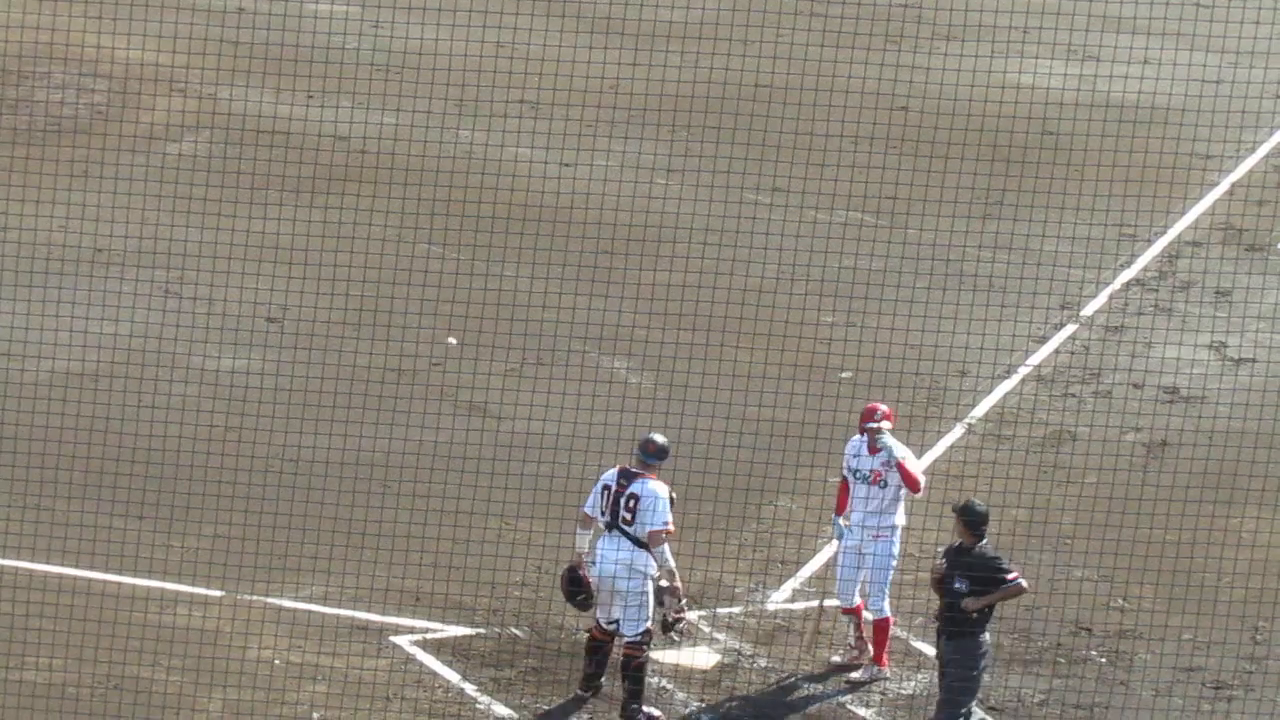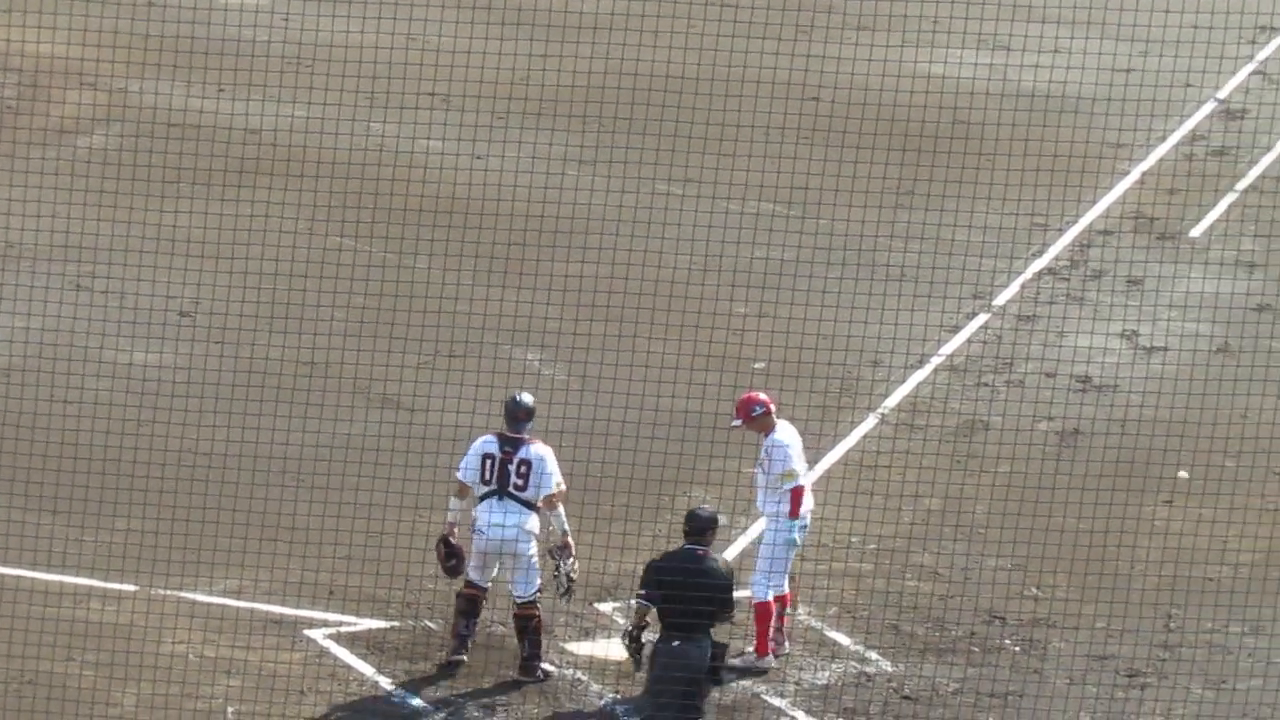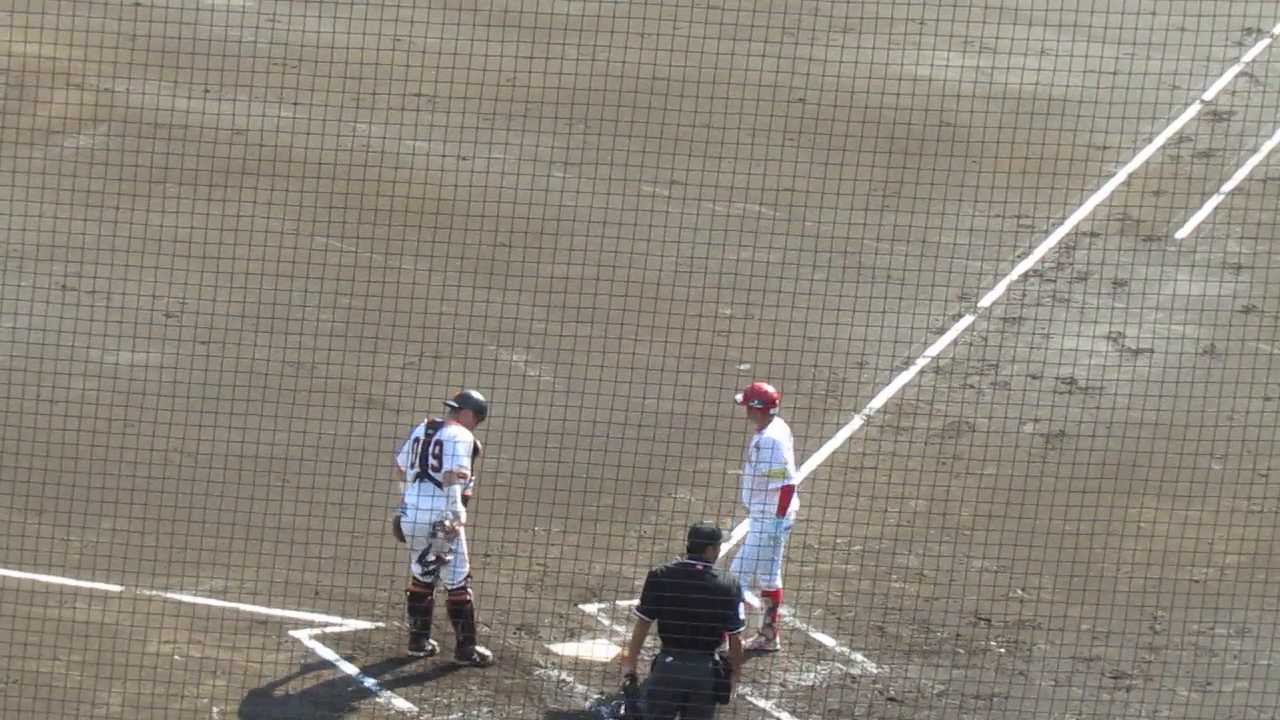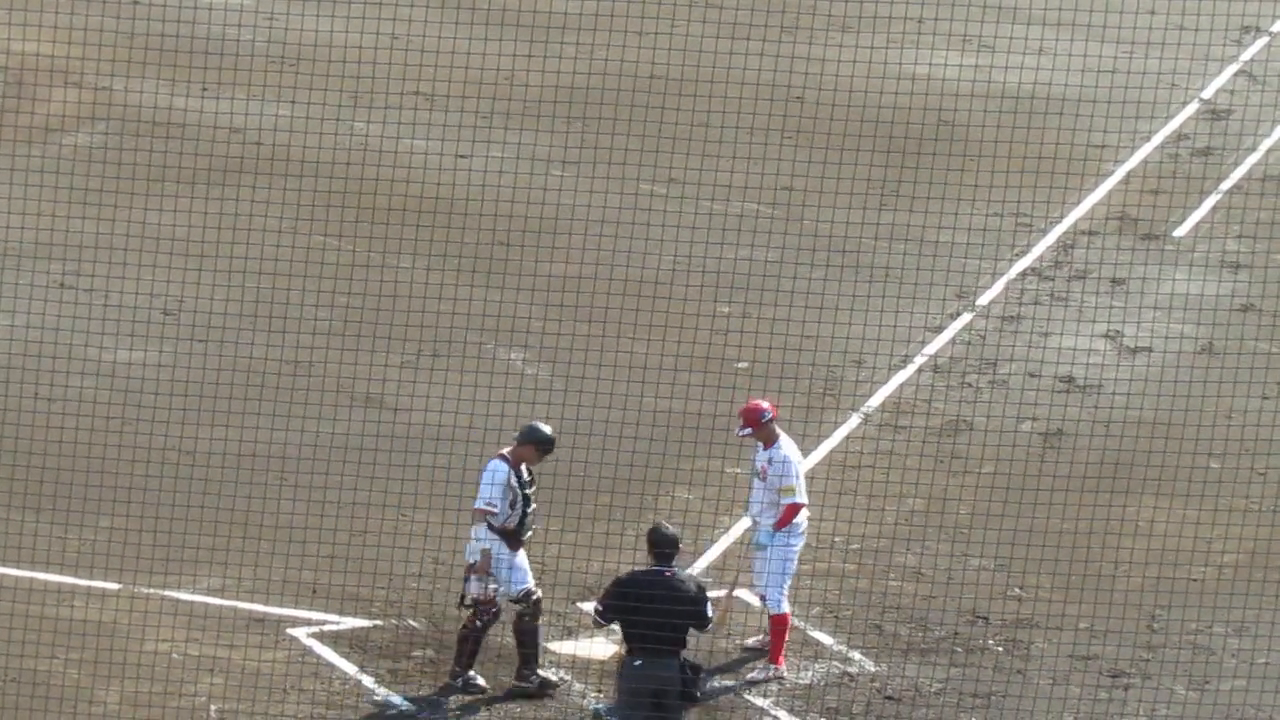
dt=1s
person 1, frame 1
left shoulder: (610, 476)
right shoulder: (656, 489)
left elbow: (587, 519)
right elbow: (656, 538)
left wrist: (580, 553)
right wrist: (673, 575)
left hip: (600, 564)
right hip: (633, 570)
left knee: (605, 623)
right knee: (637, 638)
left ankle: (589, 683)
person 1, frame 2
left shoulder: (483, 444)
right shoulder: (541, 452)
left elbow: (462, 487)
right elbow: (551, 498)
left wrist: (451, 524)
right wrist: (564, 533)
left hip: (485, 530)
right hip: (521, 533)
left knee: (474, 584)
right knee: (527, 600)
left ankle: (459, 648)
right ankle: (530, 665)
person 1, frame 3
left shoulder: (422, 430)
right shoulder: (460, 436)
left elbow: (404, 467)
right elbow: (451, 477)
right wrist: (456, 518)
left hip: (412, 514)
right hip: (441, 517)
left knee: (421, 576)
right knee: (458, 582)
left ankle: (419, 641)
right ankle: (466, 649)
person 1, frame 4
left shoulder: (523, 466)
right shoulder: (498, 469)
right elbow: (481, 514)
right wrist: (484, 554)
left hip: (514, 547)
right hip: (491, 548)
left knee: (531, 604)
right knee: (483, 610)
left ankle: (527, 674)
right ankle: (460, 672)
person 2, frame 1
left shoulder: (899, 456)
right shoulder: (854, 445)
left elbow: (916, 487)
left wrist: (894, 456)
right wrist: (837, 516)
left hip: (883, 536)
right hip: (853, 531)
left knee: (876, 600)
right knee: (846, 594)
left ankle: (879, 664)
right ankle: (858, 649)
person 2, frame 2
left shoulder: (780, 442)
right shoulder: (781, 429)
left elbow: (797, 484)
left wrist: (793, 525)
left hip: (786, 521)
right hip: (780, 519)
left knee: (763, 584)
right knee: (776, 580)
left ankle: (762, 654)
right ankle: (777, 639)
person 2, frame 3
left shoulder: (772, 439)
right shoulder: (776, 428)
left elbow: (788, 484)
left wrist: (782, 521)
left hip: (768, 518)
right hip: (767, 515)
left knee: (740, 576)
right knee: (768, 575)
right ankle: (768, 635)
person 2, frame 4
left shoulder: (787, 456)
right shoulder: (763, 445)
left elbow: (797, 503)
left wrist: (772, 531)
right wrist: (755, 510)
left hip: (784, 533)
right hip: (765, 528)
left knee: (775, 593)
right knee: (763, 583)
left ankle: (776, 664)
right ankle: (776, 635)
person 3, frame 1
left shoulder: (986, 558)
right shoulder: (953, 551)
left elbow: (1021, 587)
right elbow: (940, 589)
left wrist: (981, 601)
right wrist: (936, 577)
left hip: (969, 643)
right hip: (952, 638)
person 3, frame 2
left shoulder: (662, 563)
right shoulder: (722, 568)
left elbow: (642, 608)
right elbow: (728, 614)
left wrist: (638, 622)
left hip: (670, 648)
right hip: (703, 649)
person 3, frame 3
left shoulder: (661, 577)
right shoulder: (727, 586)
left elbow: (643, 623)
right elbow: (734, 637)
left wrist: (630, 660)
right wrist: (734, 672)
left hip: (669, 664)
right hip: (705, 668)
person 3, frame 4
left shoulder: (627, 583)
right shoulder: (692, 587)
left elbow: (598, 620)
right elbow: (704, 625)
left hip: (637, 668)
right hip: (673, 668)
